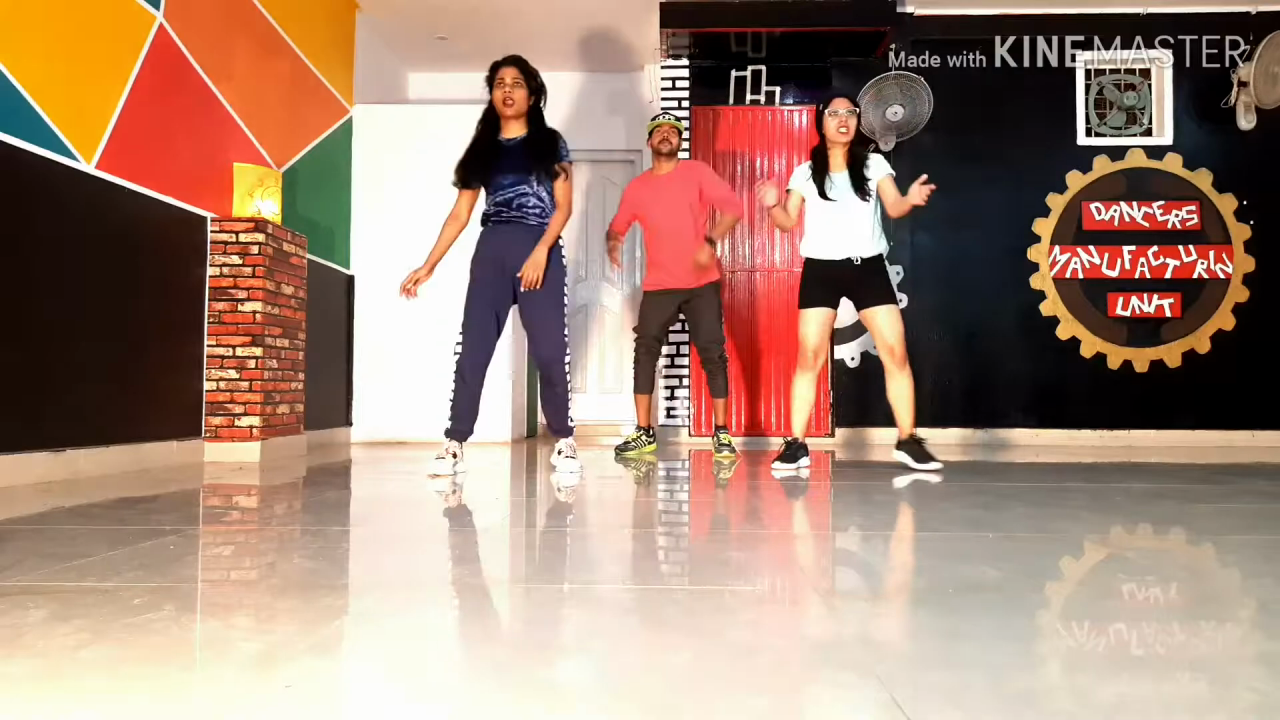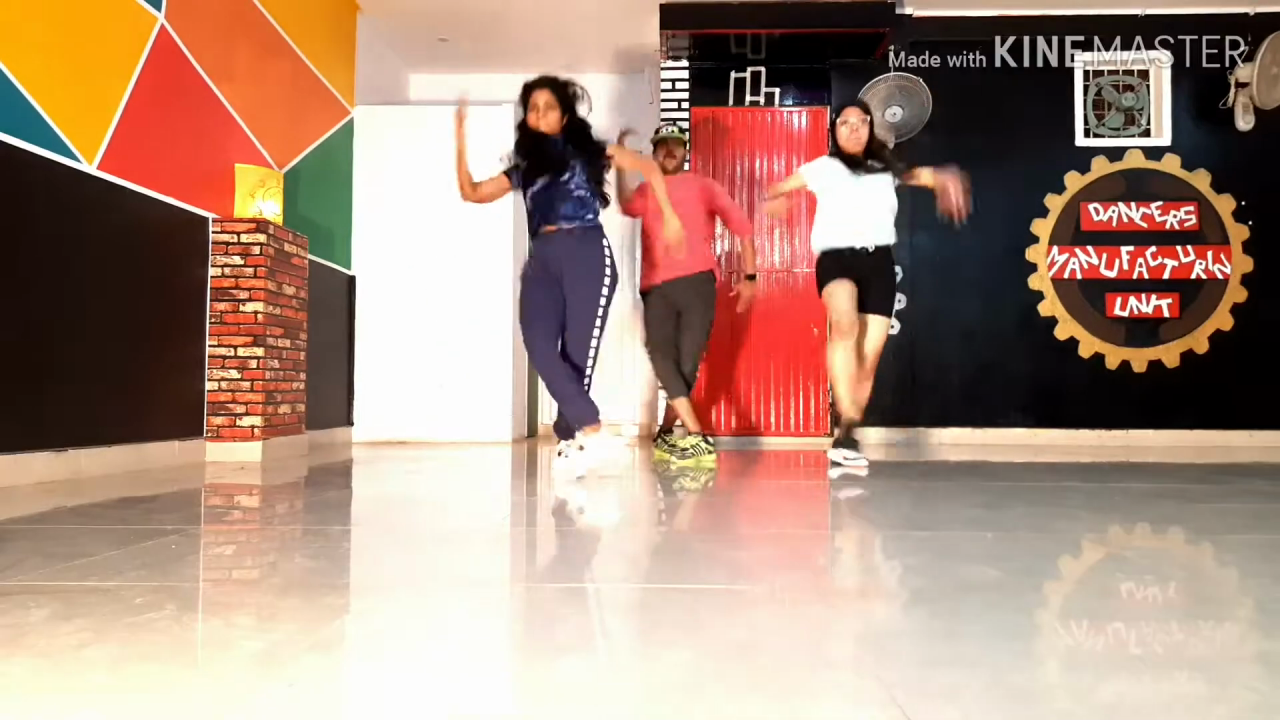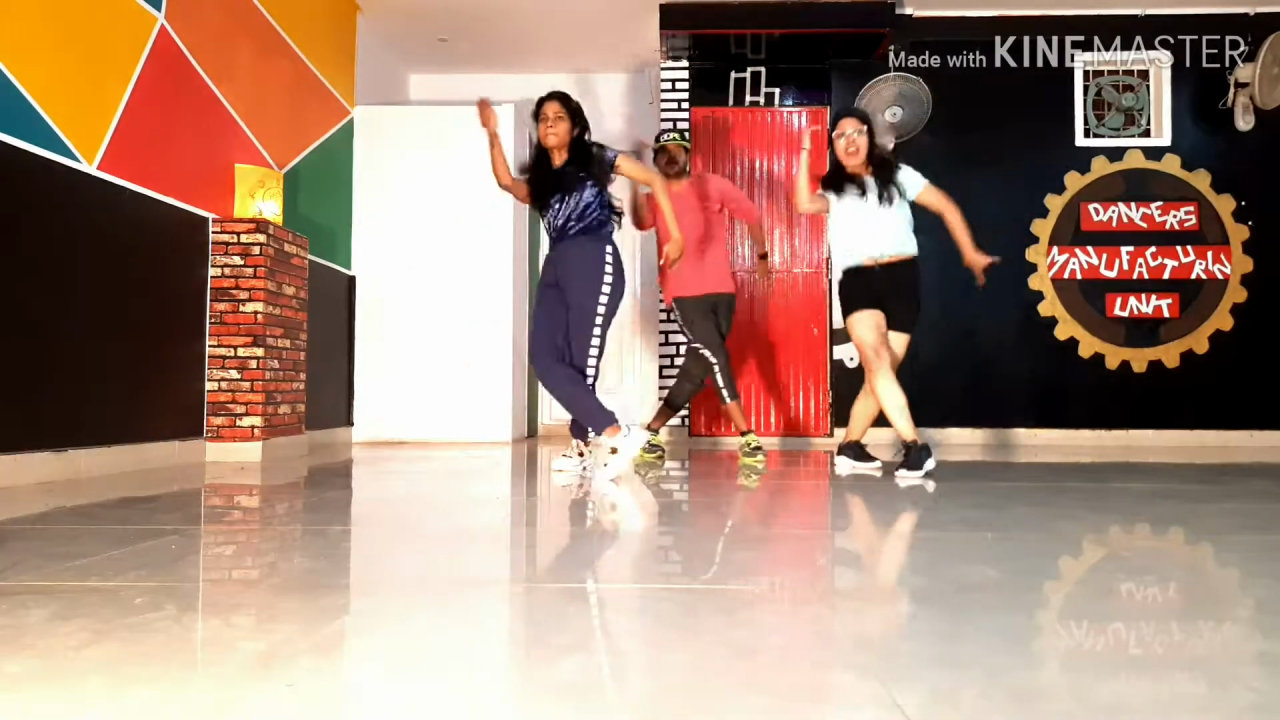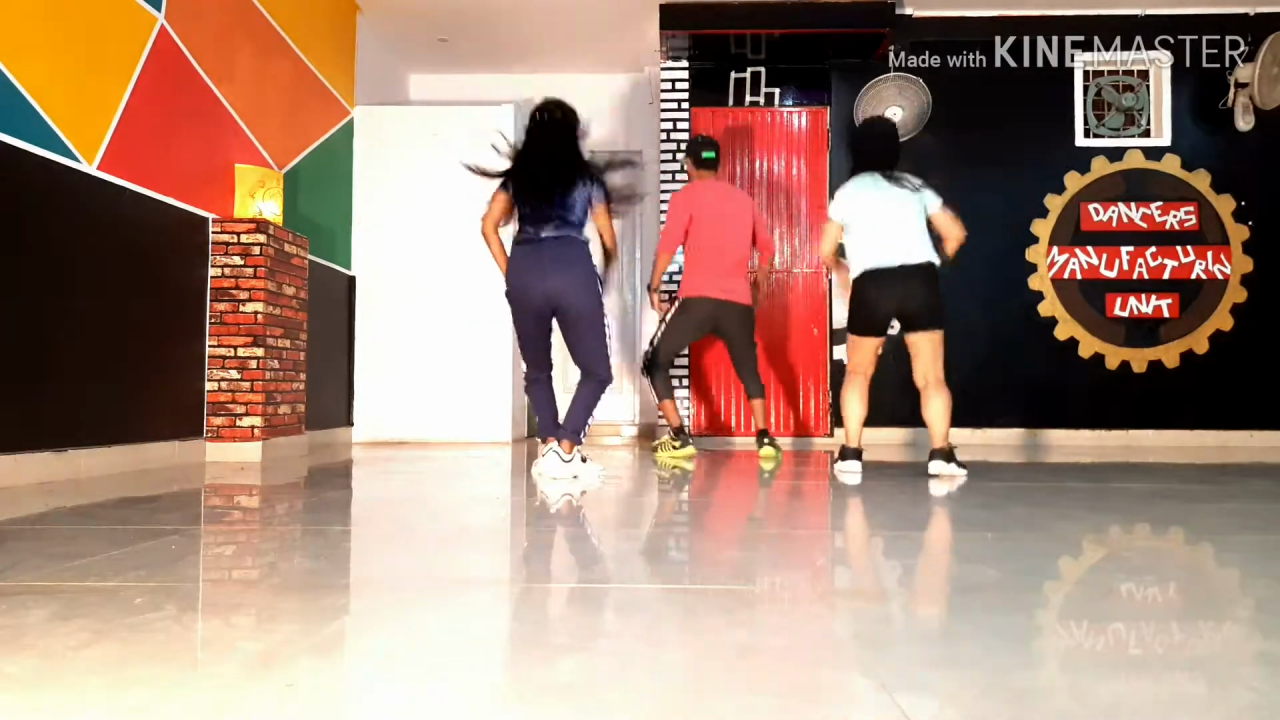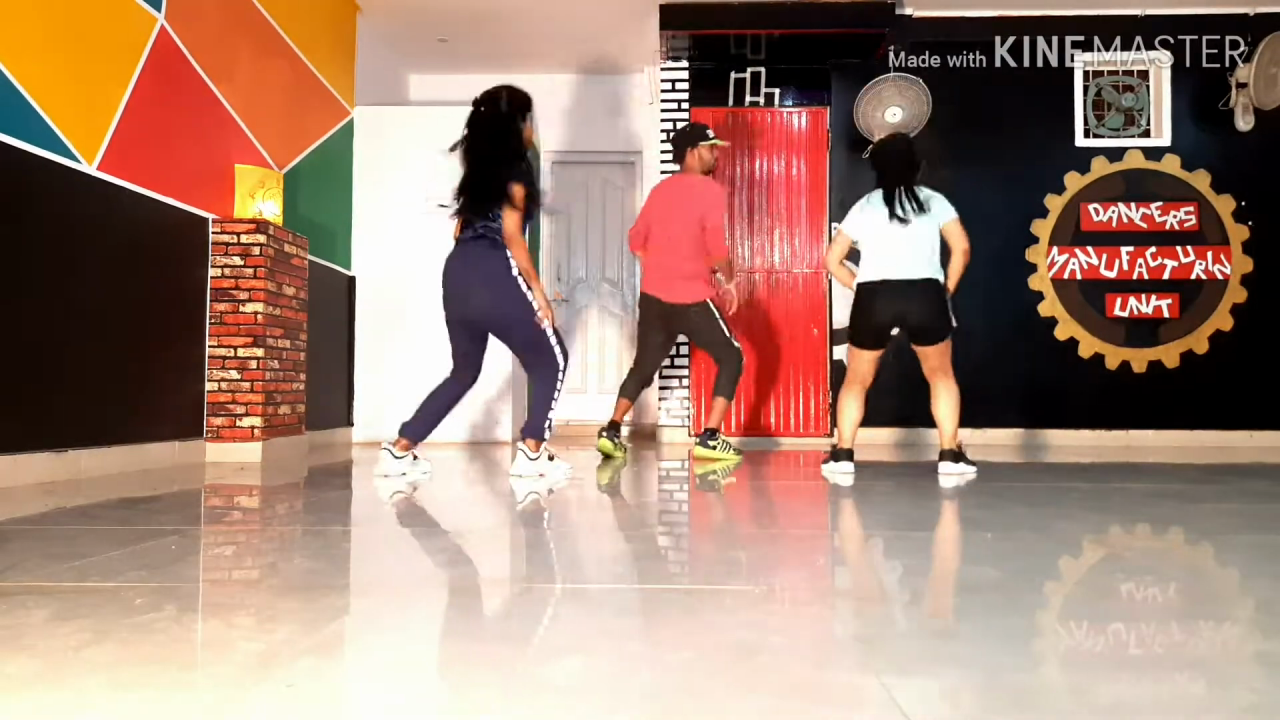
dt=0.7s
person 1, frame 1
left shoulder: (551, 143)
right shoulder: (481, 149)
left elbow: (563, 206)
right elbow: (460, 213)
left wrist: (541, 251)
right wrist: (426, 267)
left hip: (539, 250)
right hip: (492, 250)
left knee: (551, 350)
right knee: (473, 349)
left ankle: (562, 439)
right ankle: (455, 445)
person 1, frame 2
left shoulder: (589, 148)
right shoulder: (524, 165)
left elbow: (645, 166)
right elbow: (472, 194)
left wrist: (668, 214)
right wrist: (460, 141)
left hip: (589, 252)
right hip: (545, 258)
left knee: (580, 350)
right knee: (543, 351)
left ankle: (569, 439)
right ankle: (590, 432)
person 1, frame 3
left shoulder: (594, 158)
right shoulder: (539, 180)
left elbow: (653, 179)
right elbow: (507, 183)
left wrist: (673, 232)
right wrist: (492, 134)
left hip: (594, 261)
right hip: (555, 269)
left knee: (581, 361)
right knee: (544, 360)
left ankle: (586, 444)
right ankle: (616, 436)
person 1, frame 4
left shoulder: (517, 177)
right shoulder: (587, 176)
left elbow: (489, 226)
right elbow: (608, 239)
left wrist: (511, 276)
right wrist: (601, 279)
left hip: (524, 272)
right hip: (573, 272)
left knee: (537, 371)
right knee: (596, 373)
left ankle: (549, 446)
right ankle: (567, 449)
person 1, frame 5
left shoulder: (481, 166)
right shoulder: (515, 167)
right elbow: (512, 232)
right wrist: (539, 293)
left hip: (457, 272)
right hip: (494, 272)
left knee: (462, 373)
right knee: (551, 363)
left ankle: (398, 451)
right ankle: (532, 452)
person 2, frame 1
left shoulder: (874, 164)
right shoulder: (805, 172)
left elbow: (894, 207)
right elbow: (788, 223)
left wrist: (911, 199)
right wrist: (772, 205)
left hip: (868, 267)
right hip: (821, 269)
left knee: (895, 353)
right knee: (809, 357)
left ankle: (910, 440)
right ankle: (795, 445)
person 2, frame 2
left shoulder: (885, 169)
right shoulder: (823, 167)
left elbow: (932, 175)
right elbow: (780, 189)
left wrist: (950, 182)
right wrist: (774, 199)
left hip: (877, 264)
right hip: (836, 261)
left knee: (868, 362)
right knee: (844, 326)
left ankle: (844, 439)
right ankle: (848, 421)
person 2, frame 3
left shoulder: (899, 174)
right shoulder: (832, 189)
left elbow: (945, 207)
right elbow: (805, 206)
left wrist: (970, 251)
right wrist: (803, 154)
left hip: (902, 279)
right hip: (858, 282)
left knee: (881, 369)
right knee: (877, 363)
left ankle: (850, 446)
right ankle: (914, 444)
person 2, frame 4
left shoulder: (848, 192)
right shoulder: (915, 188)
left elbow: (825, 251)
right elbow: (955, 233)
left wrist: (847, 271)
left hip: (872, 287)
right hip: (920, 282)
left knee: (857, 375)
right knee: (931, 382)
left ankle: (851, 451)
right ankle: (941, 451)
person 2, frame 5
left shoulder: (864, 207)
right shoulder: (934, 200)
left elbow: (833, 259)
right elbow: (961, 248)
right wrist: (946, 293)
left hip: (874, 298)
right hip: (923, 295)
left knee: (855, 383)
right knee: (941, 379)
left ankle: (842, 453)
right ankle: (950, 453)
person 3, frame 1
left shoulder: (697, 173)
right shoulder: (637, 187)
left elbow: (733, 207)
right elbow: (617, 229)
left wrist: (710, 242)
right wrist: (613, 244)
left hip: (701, 284)
right hip: (657, 286)
left knee: (713, 355)
right knee: (645, 354)
left ankle: (721, 433)
right ankle: (644, 432)
person 3, frame 2
left shoulder: (705, 187)
right shoulder: (646, 191)
left elbow: (742, 225)
right elbow: (626, 205)
left wrist: (749, 277)
left hip: (698, 280)
right hip: (657, 286)
left knee: (687, 361)
right knee: (661, 354)
left ankle: (667, 434)
right ankle: (695, 435)
person 3, frame 3
left shoulder: (715, 185)
right shoulder: (654, 199)
left elbow: (751, 215)
right elbow: (641, 223)
left wrist: (762, 253)
right wrist: (637, 188)
left hip: (722, 294)
right hip: (684, 295)
left knee: (696, 370)
right knee: (714, 359)
left ankle: (649, 432)
right ankle: (746, 436)
person 3, frame 4
left shoulder: (686, 197)
right shoulder: (745, 200)
left elbow: (668, 244)
right elbow: (766, 249)
left wrist: (654, 289)
left hip: (697, 298)
right hip: (738, 301)
left knee: (656, 364)
right knee: (748, 371)
left ankle: (678, 436)
right ankle: (763, 436)
person 3, frame 5
left shoulder: (661, 190)
right shoulder: (711, 191)
left elbow: (636, 240)
right elbow: (717, 248)
right wrist: (729, 282)
left hip: (653, 296)
right hip: (692, 298)
left knee: (643, 368)
right knee: (731, 361)
left ankle: (611, 430)
right ankle: (710, 436)
